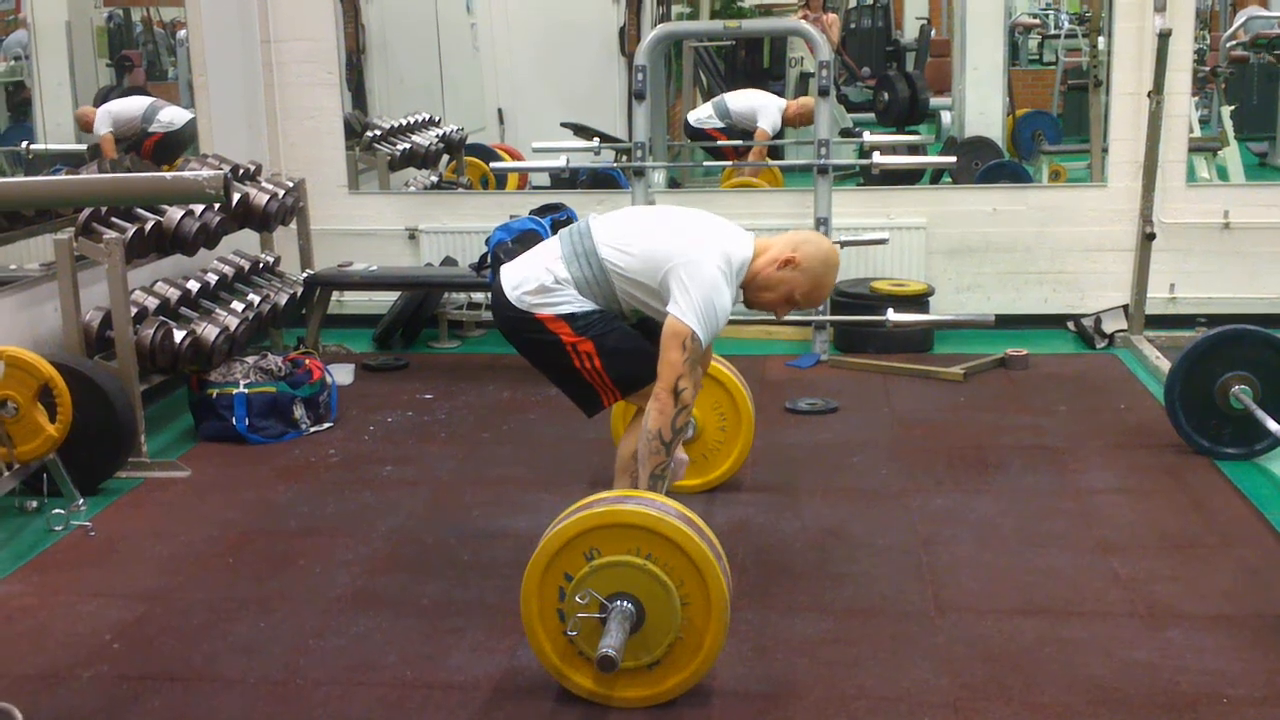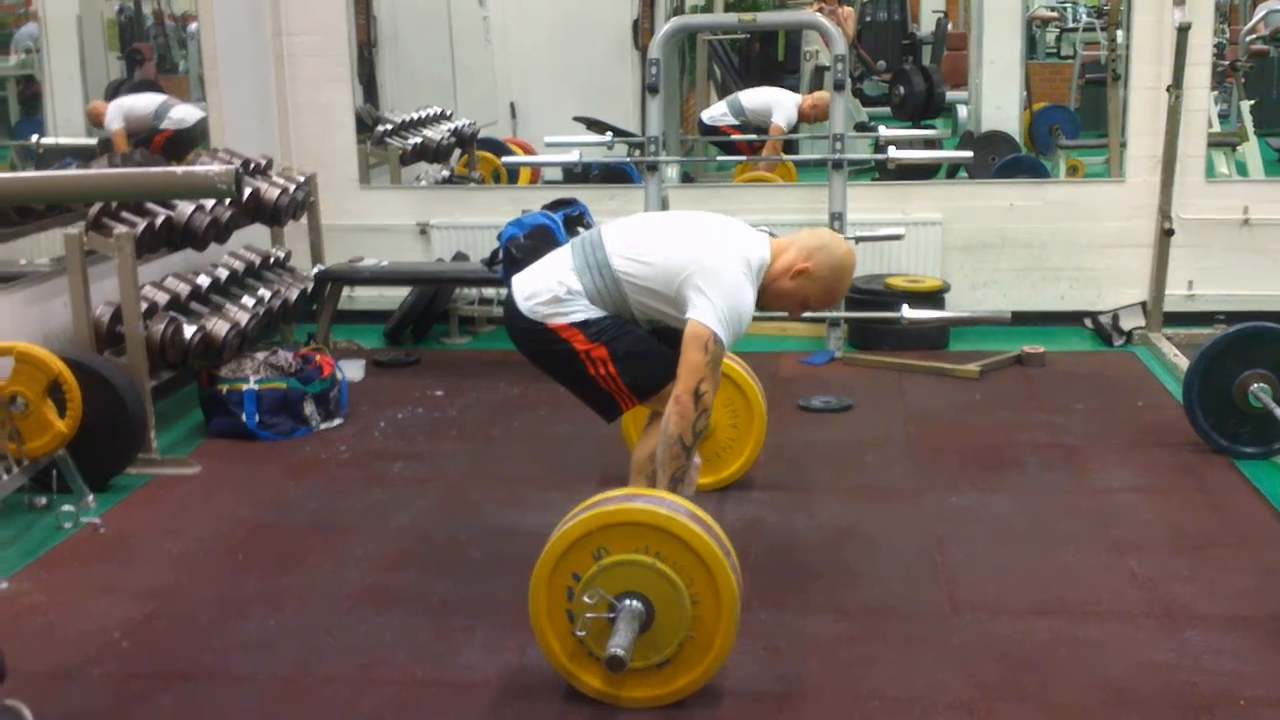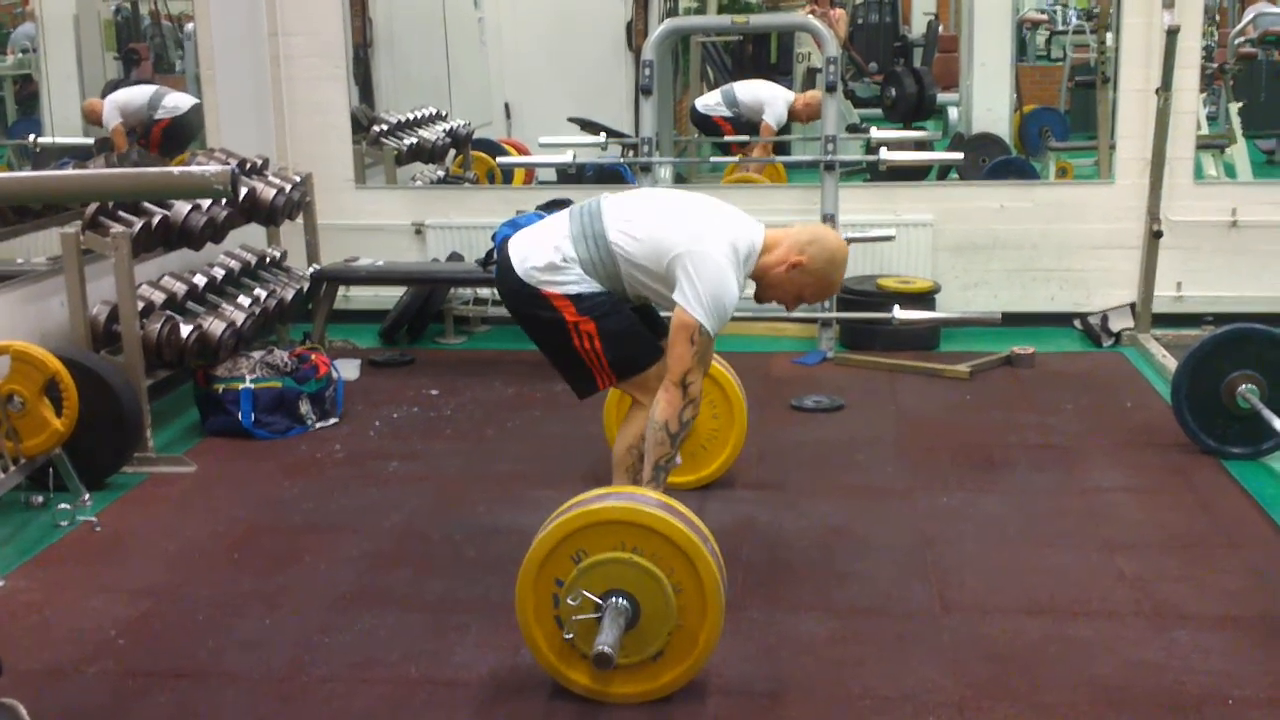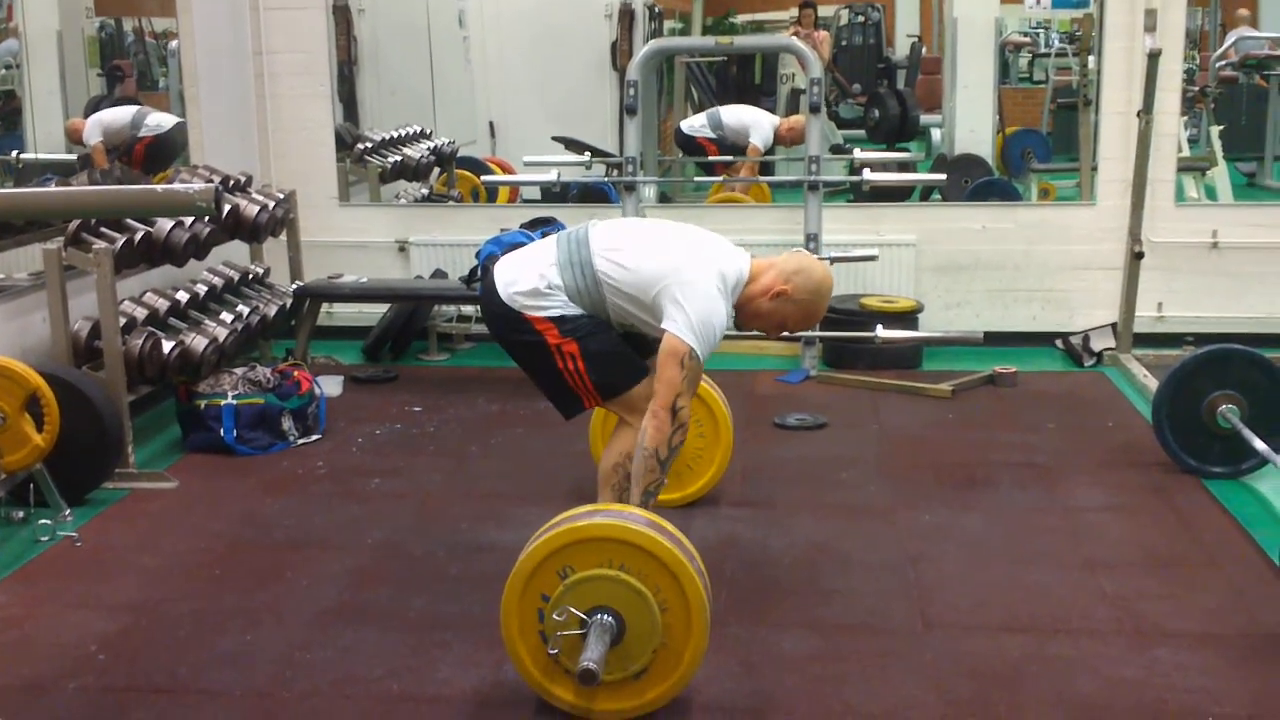
dt=1s
person 1, frame 1
left shoulder: (726, 247)
right shoulder: (711, 279)
right elbow: (669, 394)
left wrist: (669, 441)
left hip: (544, 282)
right hip: (537, 298)
left knee: (684, 375)
right knee: (662, 397)
person 1, frame 2
left shoulder: (743, 247)
right shoulder: (732, 285)
right elbow: (688, 400)
left hip: (557, 288)
right hip: (549, 308)
left knee: (694, 378)
right knee: (676, 399)
person 1, frame 3
left shoulder: (736, 236)
right shoulder: (718, 271)
right elbow: (678, 387)
left hip: (548, 253)
right hip: (542, 273)
left knee: (666, 365)
right knee: (653, 390)
person 1, frame 4
left shoulder: (722, 264)
right shoulder: (706, 299)
right elbow: (666, 412)
left hip: (532, 277)
right hip: (525, 298)
left knee: (656, 389)
right knee: (640, 410)
